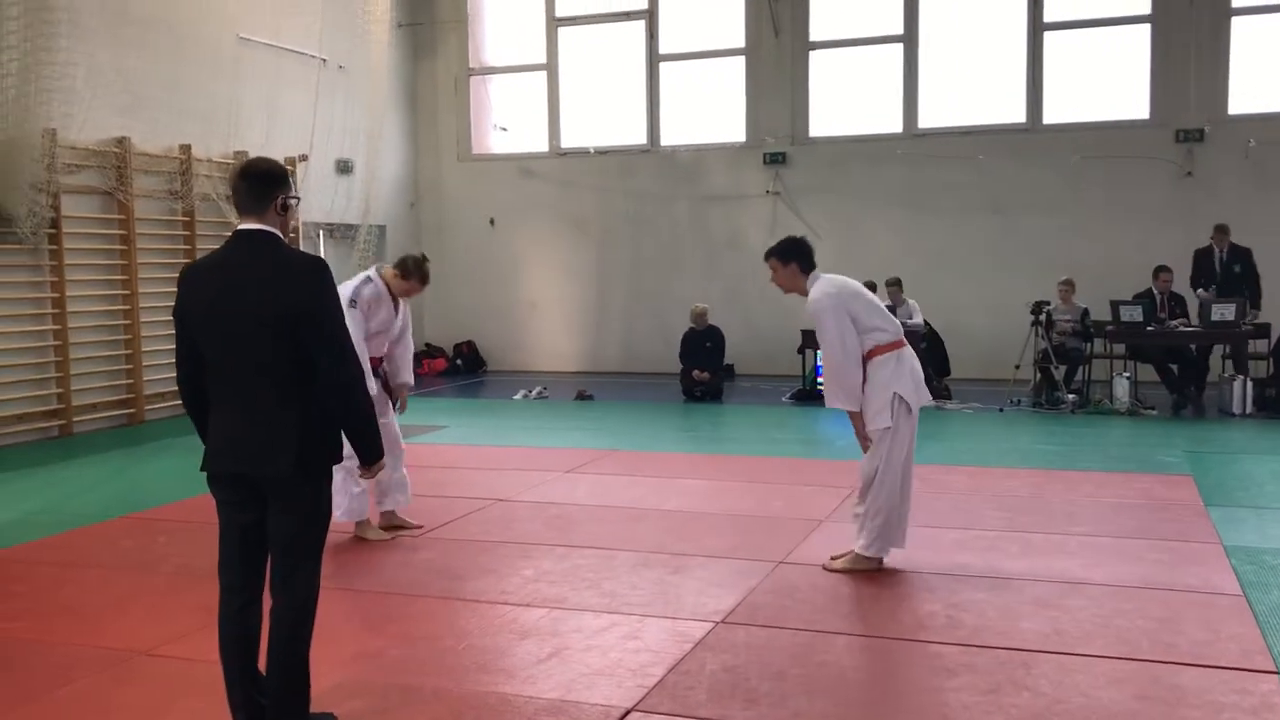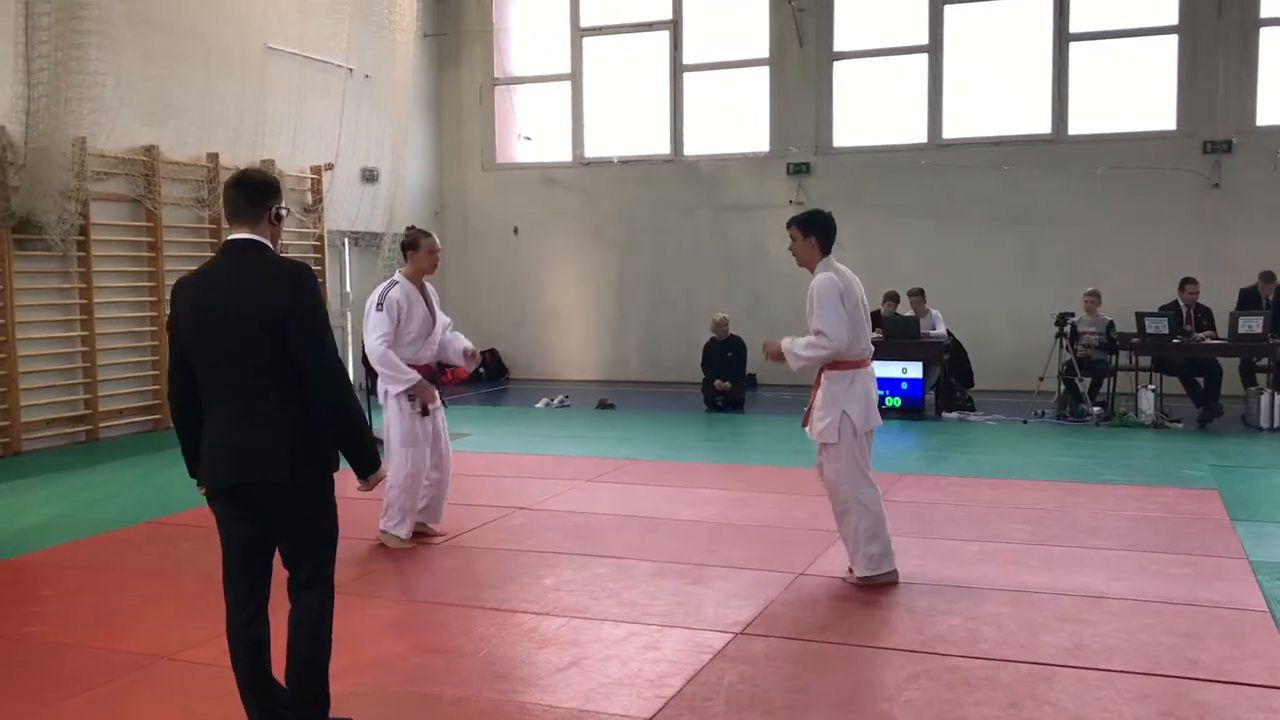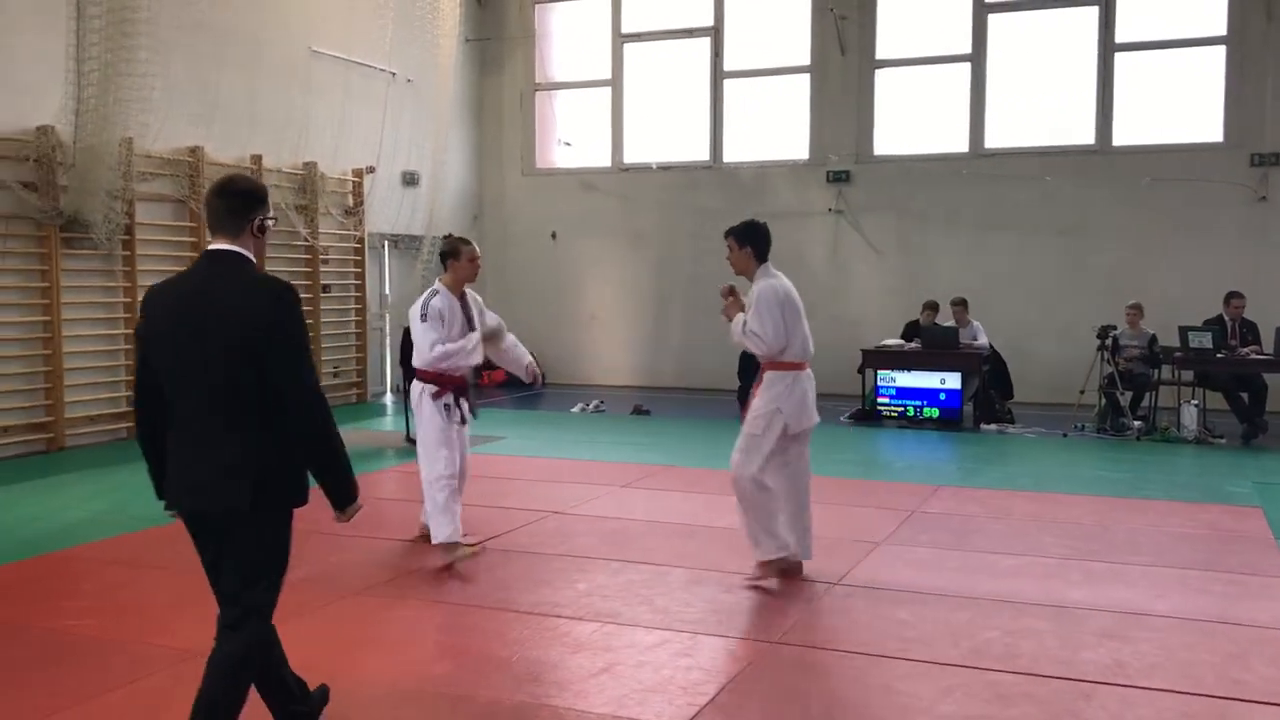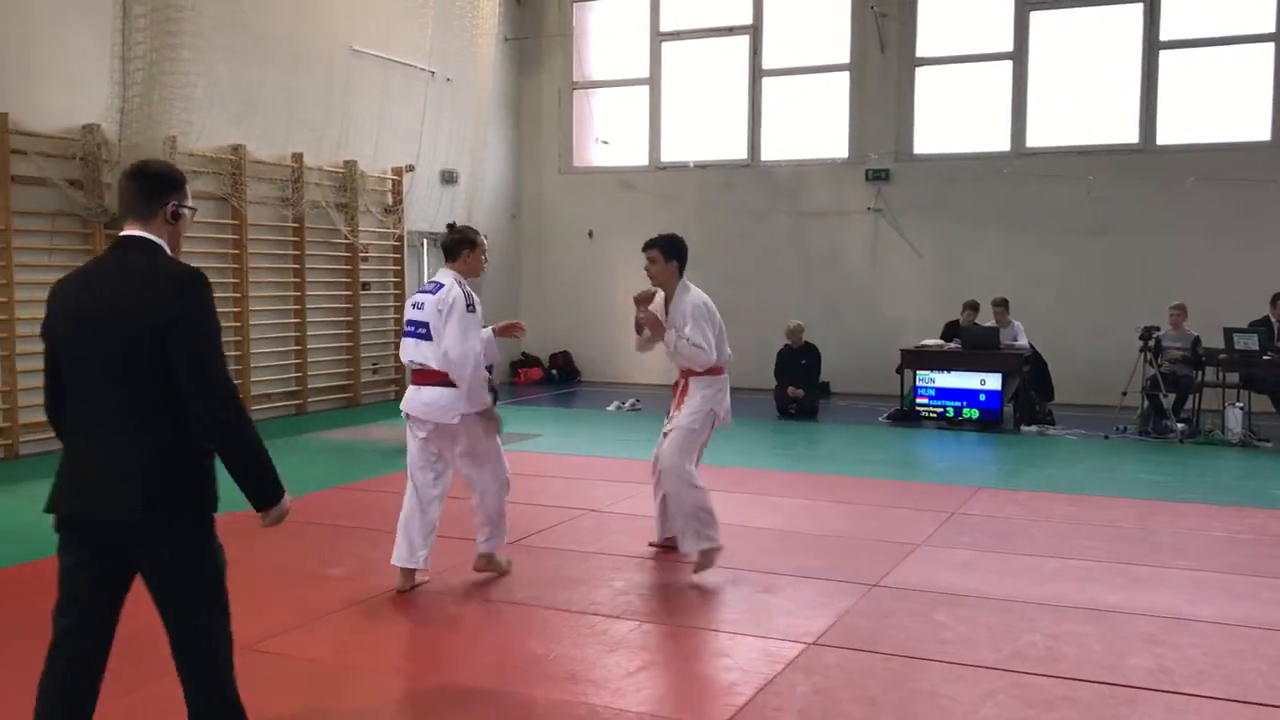
dt=0.7s
person 1, frame 1
left shoulder: (196, 278)
right shoulder: (305, 272)
left elbow: (189, 378)
right elbow: (340, 371)
right wrist: (368, 444)
left hip: (229, 455)
right hip: (296, 455)
left knee: (237, 587)
right knee: (293, 588)
person 1, frame 2
left shoulder: (189, 290)
right shoulder: (292, 279)
left elbow: (181, 392)
right elbow: (328, 379)
left wrist: (199, 463)
right wrist: (364, 457)
left hip: (225, 464)
right hip: (292, 462)
left knee: (244, 596)
right knee: (311, 588)
person 1, frame 3
left shoulder: (160, 299)
right shoulder: (271, 297)
left elbow: (146, 406)
right elbow: (305, 406)
left wrist: (167, 480)
right wrist: (342, 488)
left hip: (193, 485)
right hip: (257, 486)
left knee: (244, 608)
right knee: (243, 621)
person 1, frame 4
left shoulder: (69, 290)
right shoulder: (180, 285)
left elbow: (56, 402)
right elbow: (214, 402)
right wrist: (266, 490)
left hip: (84, 494)
right hip: (165, 494)
left knee: (76, 642)
right knee: (200, 633)
person 2, frame 1
left shoulder: (820, 300)
right shoulder: (829, 287)
left elbow: (843, 358)
left wrist: (855, 413)
right wrist: (859, 408)
left hip: (888, 376)
right hip: (892, 371)
left knee: (882, 466)
right knee: (887, 465)
left ankle: (869, 552)
right ankle: (872, 545)
person 2, frame 2
left shoulder: (824, 283)
right shoulder: (839, 276)
left elbow: (832, 342)
left wrist: (786, 349)
right wrist: (794, 350)
left hip: (843, 387)
right hip: (851, 382)
left knee: (848, 481)
right knee: (835, 474)
left ankle: (876, 566)
right ankle: (873, 557)
person 2, frame 3
left shoulder: (765, 289)
right shoulder: (773, 283)
left elbow: (764, 343)
left wrist: (736, 317)
right wrist: (741, 308)
left hip: (780, 386)
right hip: (792, 382)
left knee: (746, 470)
right knee: (791, 473)
left ankle: (773, 552)
right ankle: (791, 555)
person 2, frame 4
left shoulder: (693, 304)
right shoulder: (662, 298)
left elbow: (703, 357)
right elbow: (643, 344)
left wrist: (662, 329)
right wrist: (642, 315)
left hip: (705, 390)
right hip: (687, 388)
left knee: (675, 464)
right knee: (663, 463)
left ankle: (706, 541)
right ankle: (672, 534)
person 3, frame 1
left shoulder: (399, 296)
right shoulder: (359, 291)
left elbow: (401, 342)
right elbow: (351, 347)
left wrist: (402, 383)
left hip: (373, 372)
left knee: (390, 445)
right knee: (351, 449)
left ankle: (389, 512)
right ankle: (360, 520)
person 3, frame 2
left shoulder: (428, 291)
right shoulder: (388, 295)
left elbow: (444, 332)
right elbow: (377, 349)
left wrist: (464, 350)
right wrist: (413, 384)
left hip: (425, 384)
right hip: (400, 388)
left knee: (438, 460)
right knee: (408, 463)
left ankle: (418, 520)
right ankle: (392, 528)
person 3, frame 3
left shoulder: (472, 299)
right shoulder: (430, 305)
left elbow: (497, 338)
right elbow: (431, 355)
left wrist: (526, 364)
right wrist: (476, 341)
left hip: (453, 393)
right hip: (432, 395)
left knee: (457, 465)
right knee: (442, 466)
left ankle: (432, 525)
right ankle: (450, 543)
person 3, frame 4
left shoulder: (424, 292)
right shoulder: (461, 294)
right elbow: (462, 357)
left wrist: (493, 333)
right wrist: (482, 405)
left hip: (418, 396)
right hip: (450, 399)
left knee: (423, 486)
right knee: (491, 478)
left ankle: (407, 570)
right ankle: (487, 553)
